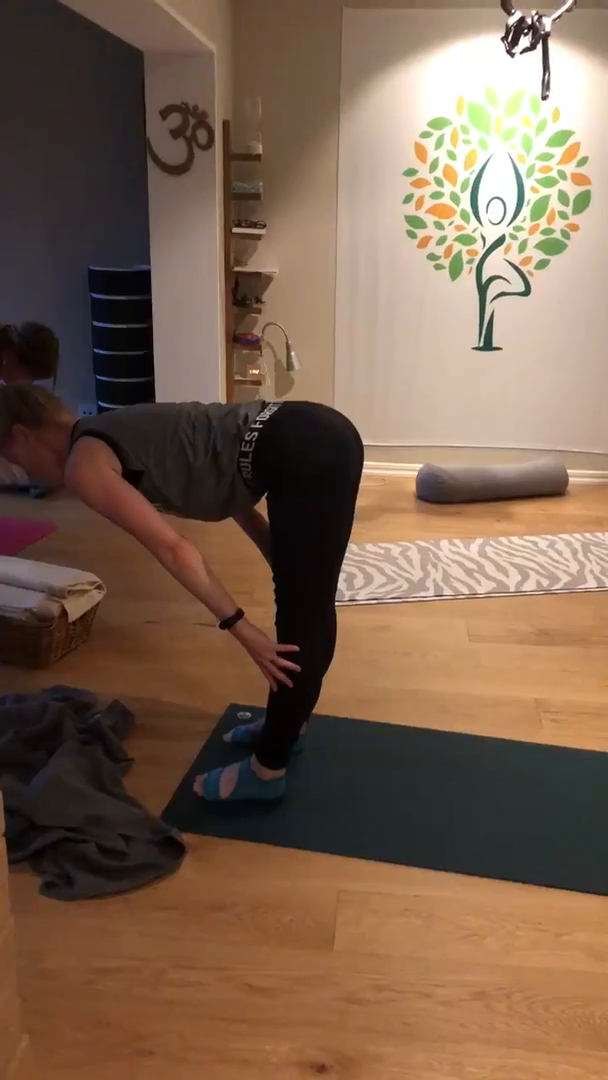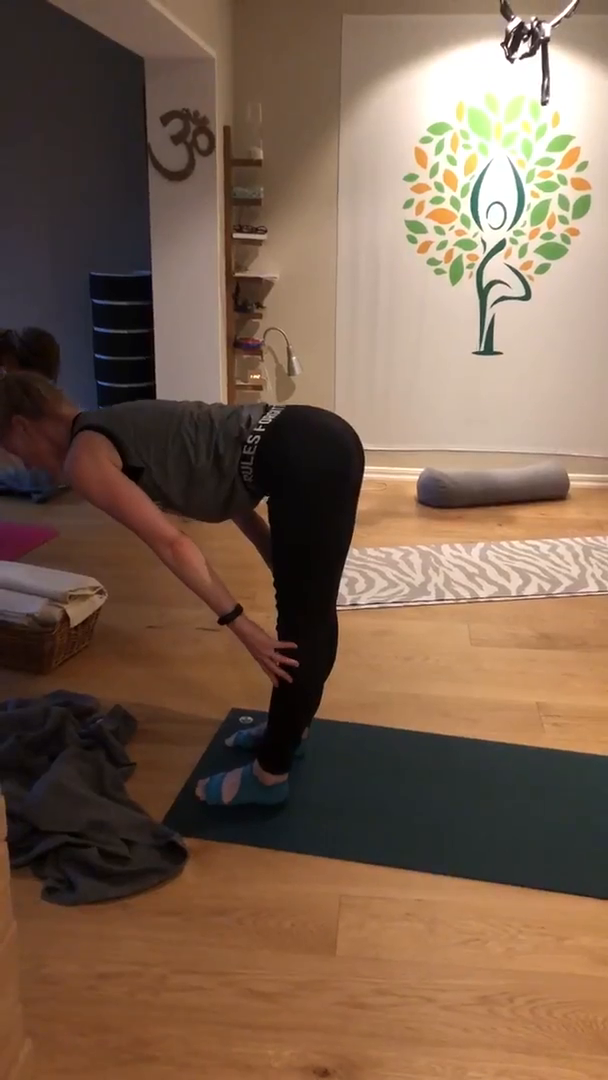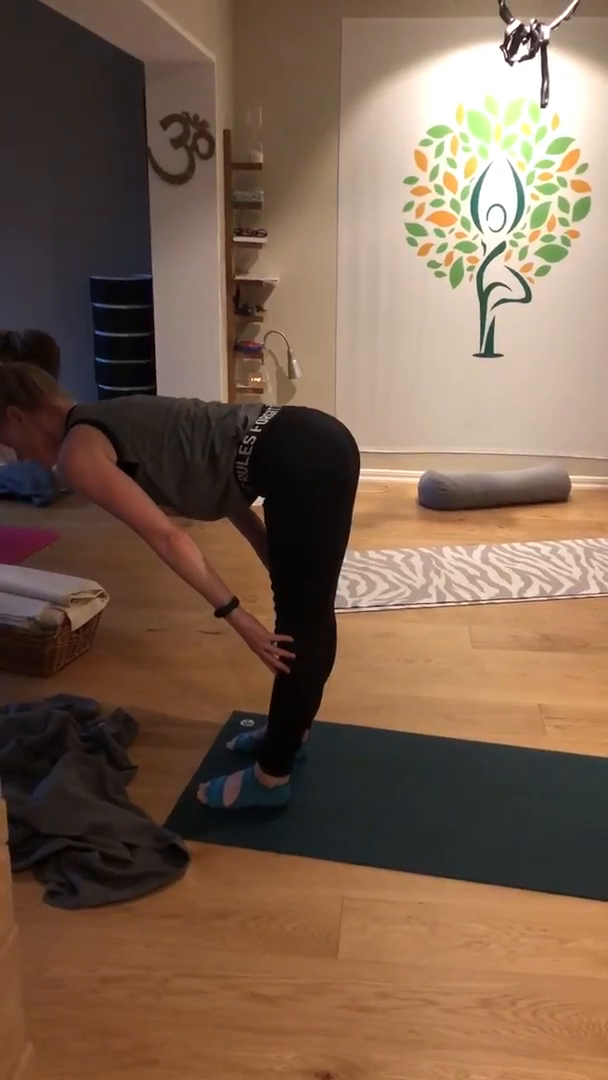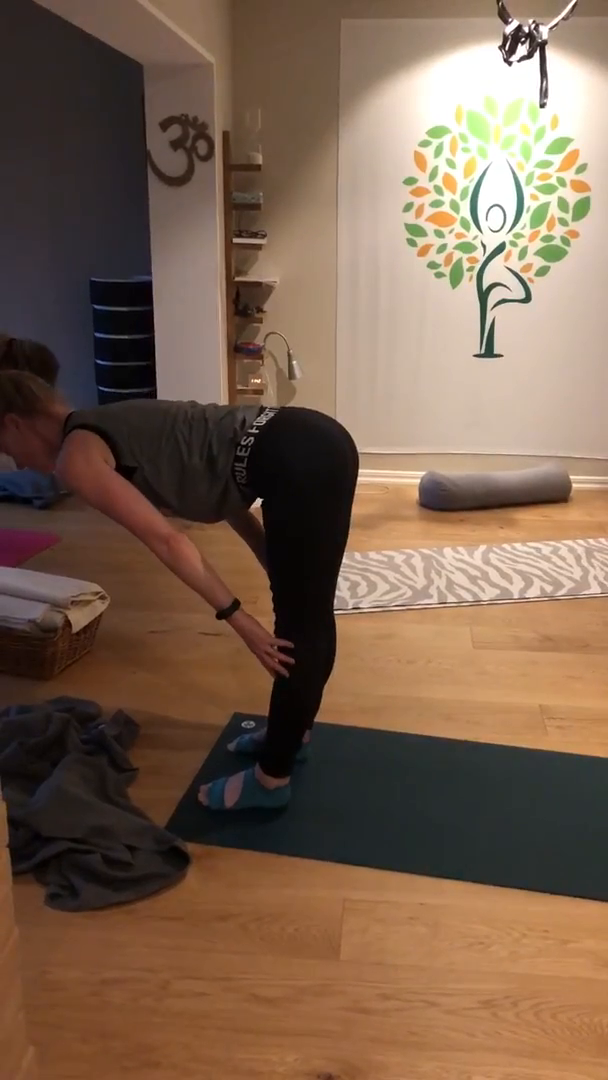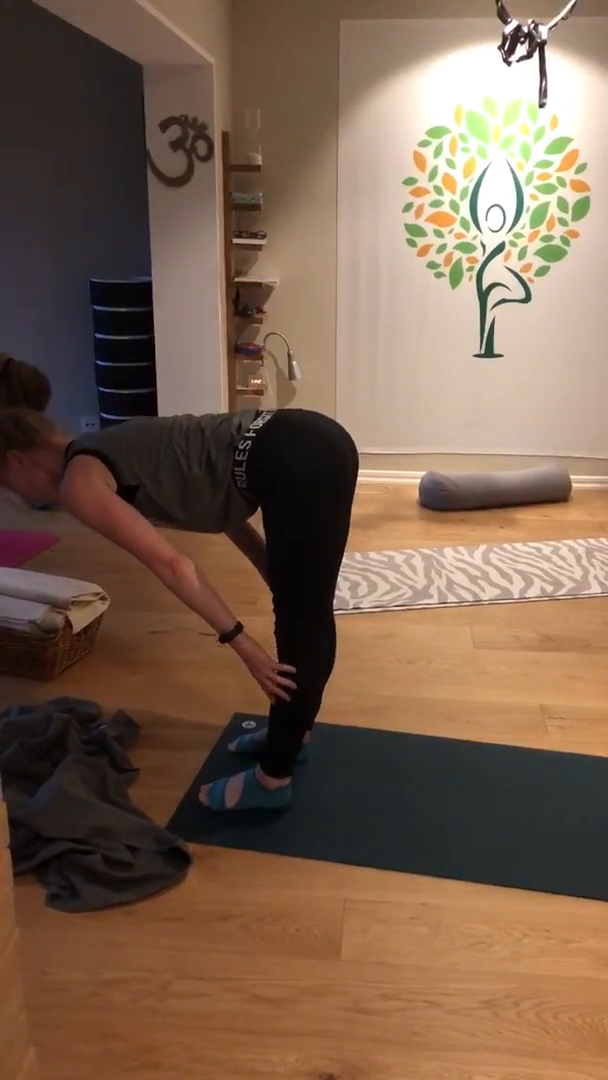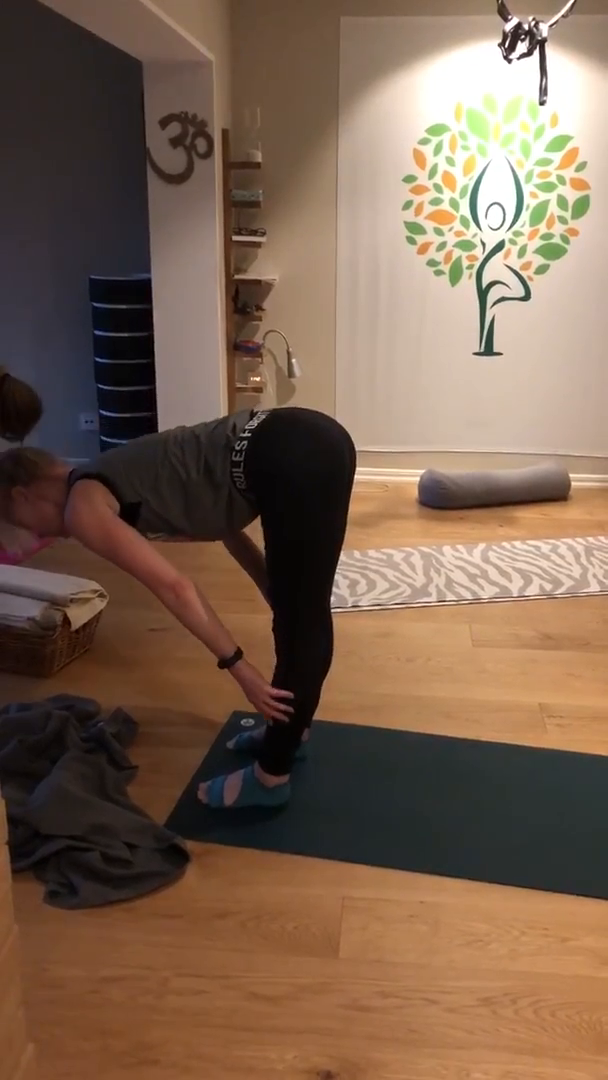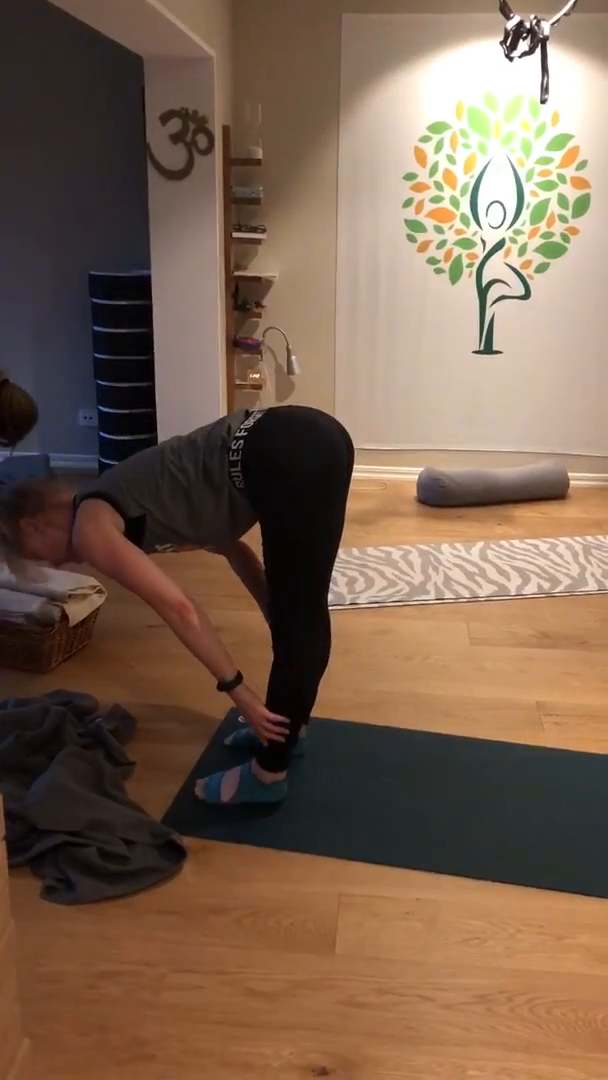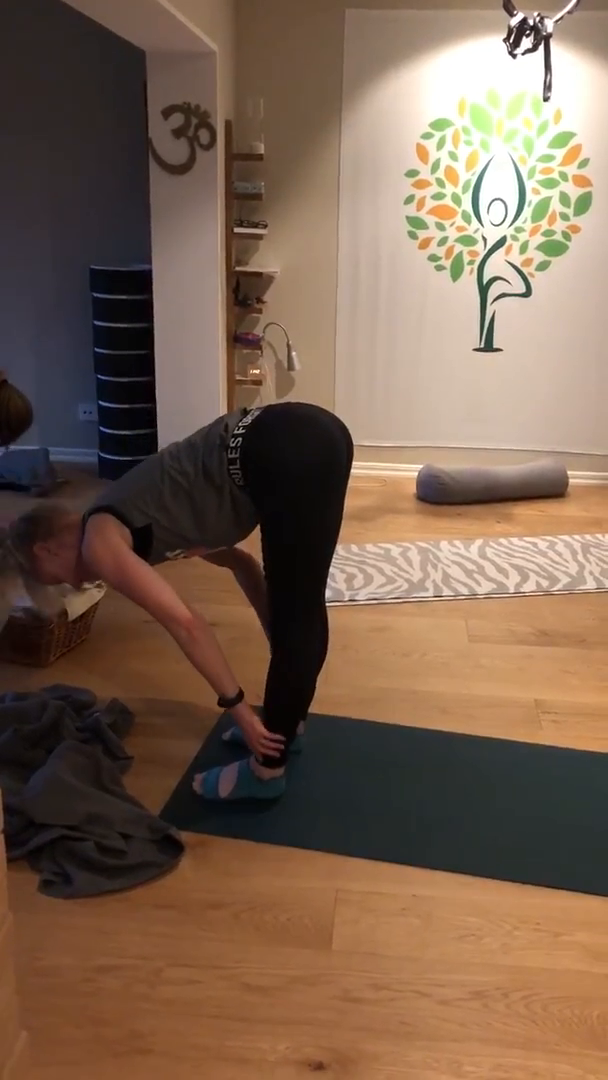
dt=0.3s
person 1, frame 1
left shoulder: (83, 466)
right shoulder: (115, 434)
left elbow: (172, 548)
right elbow: (233, 492)
left wrist: (239, 627)
right wrist: (287, 569)
left hip: (302, 456)
right hip: (321, 432)
left knee: (301, 619)
right knee: (306, 609)
left ankle: (267, 769)
right ankle: (287, 724)
person 1, frame 2
left shoulder: (83, 460)
right shoulder: (114, 429)
left elbow: (171, 544)
left wrist: (237, 624)
right wrist: (287, 569)
left hip: (304, 461)
right hip: (321, 437)
left knee: (303, 625)
right knee: (307, 613)
left ankle: (270, 775)
right ankle: (288, 728)
person 1, frame 3
left shoulder: (77, 453)
right shoulder: (110, 422)
left elbow: (166, 536)
left wrist: (235, 616)
right wrist: (281, 568)
left hip: (299, 464)
right hip: (319, 439)
left knee: (301, 628)
right knee: (307, 618)
left ankle: (270, 777)
right ankle: (290, 730)
person 1, frame 4
left shoulder: (75, 457)
right shoulder: (106, 429)
left elbow: (166, 540)
left wrist: (236, 617)
right wrist: (283, 572)
left hip: (297, 463)
right hip: (315, 439)
left knee: (300, 629)
right knee: (305, 617)
left ankle: (272, 778)
right ankle: (292, 732)
person 1, frame 5
left shoulder: (79, 483)
right shoulder: (104, 456)
left elbow: (170, 564)
right elbow: (228, 513)
left wrist: (237, 639)
right wrist: (283, 587)
left hip: (296, 465)
right hip: (314, 442)
left knee: (301, 628)
right knee: (307, 618)
left ankle: (272, 779)
right ankle: (293, 732)
person 1, frame 6
left shoulder: (83, 507)
right shoulder: (108, 482)
left elbow: (173, 587)
right elbow: (228, 530)
left wrist: (237, 666)
right wrist: (280, 599)
left hip: (292, 463)
right hip: (313, 439)
left knee: (300, 627)
right knee: (303, 617)
left ankle: (271, 777)
right ankle: (291, 729)
person 1, frame 7
left shoulder: (90, 529)
right shoulder: (112, 507)
left elbow: (179, 610)
right elbow: (234, 548)
left wrist: (236, 690)
right wrist: (277, 626)
left hip: (290, 460)
right hip: (312, 436)
left knee: (298, 625)
right knee: (303, 614)
left ankle: (269, 774)
right ankle: (286, 728)
person 1, frame 8
left shoulder: (99, 543)
right shoulder: (123, 522)
left elbow: (186, 625)
right elbow: (240, 561)
left wrist: (237, 707)
left hip: (286, 456)
right hip: (310, 432)
left knee: (295, 621)
right knee: (300, 611)
left ankle: (266, 770)
right ankle: (286, 725)
